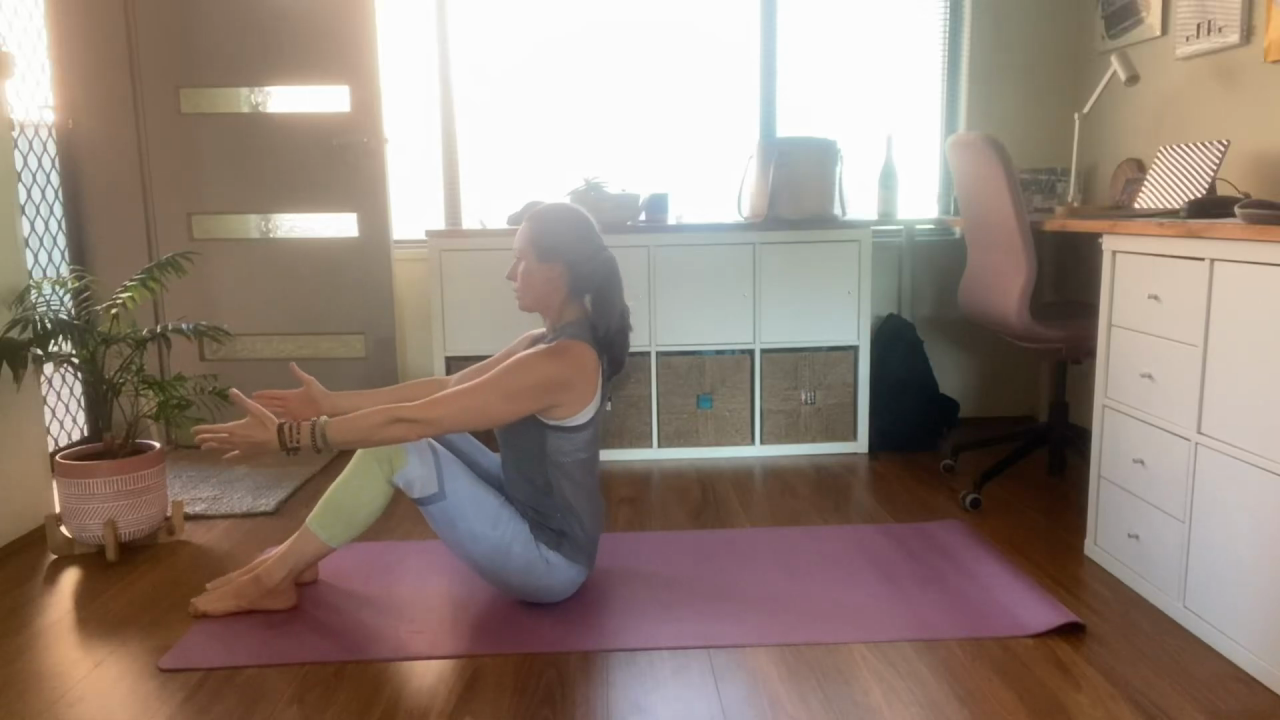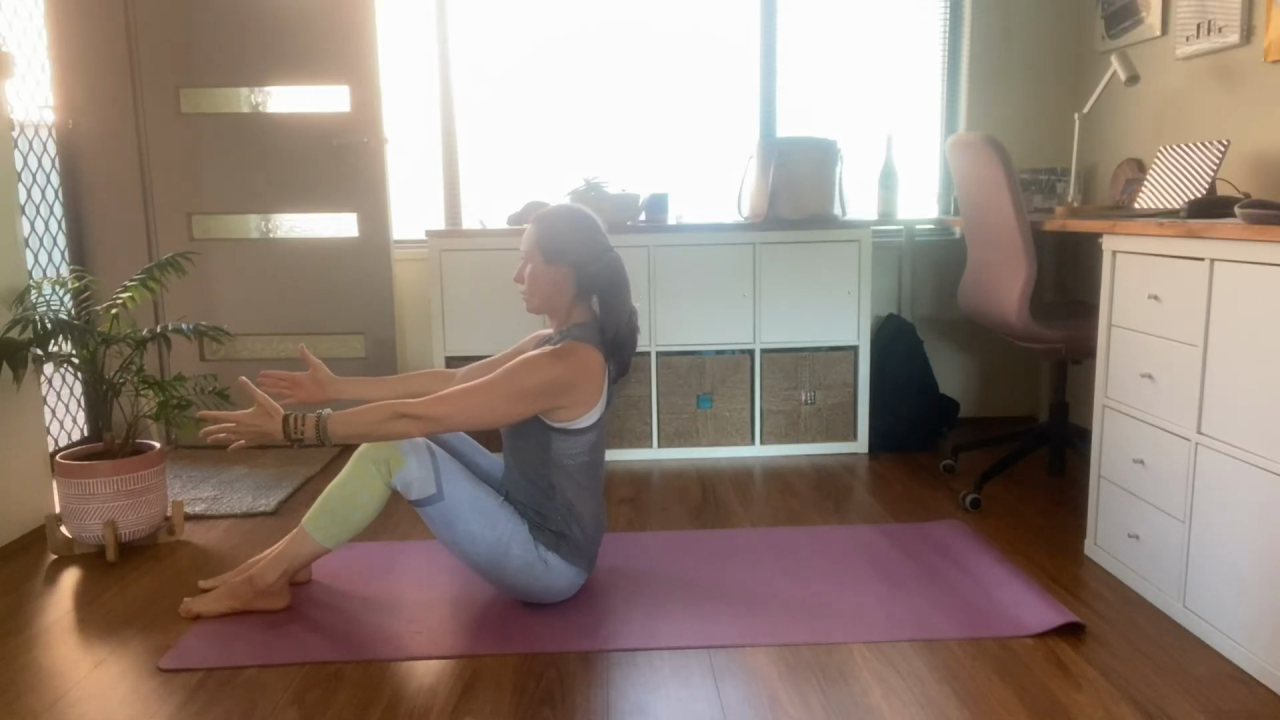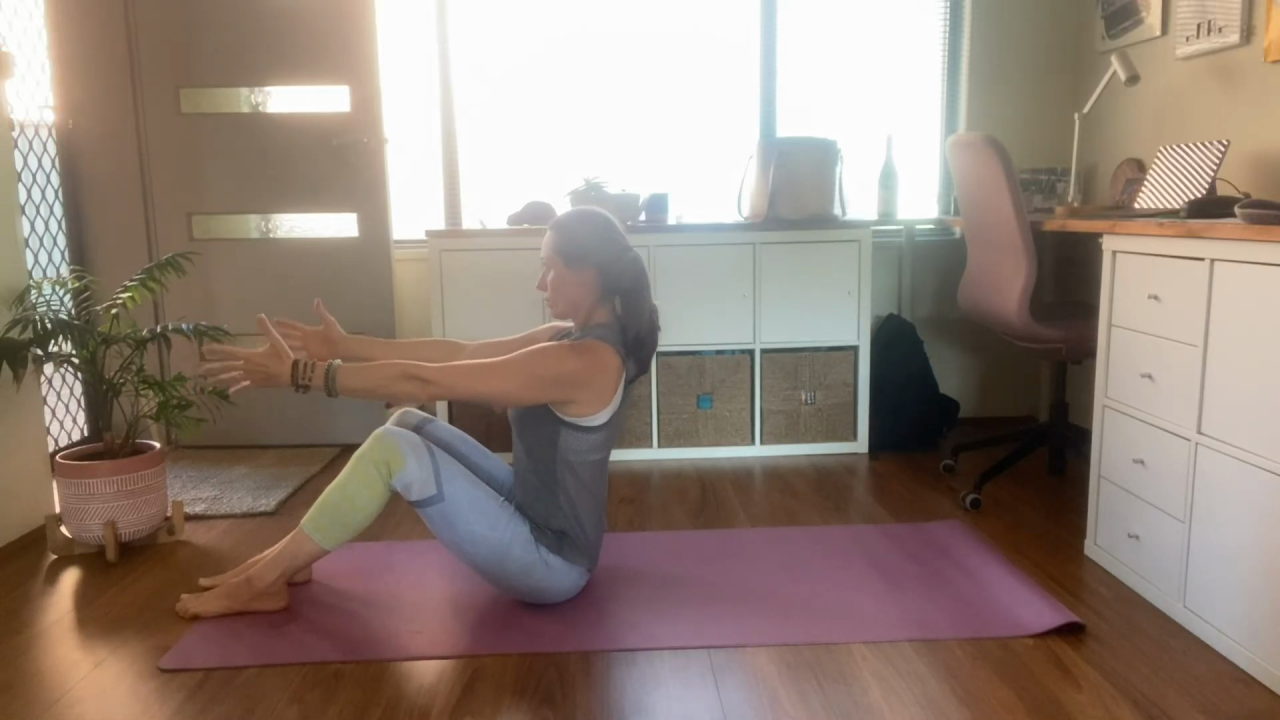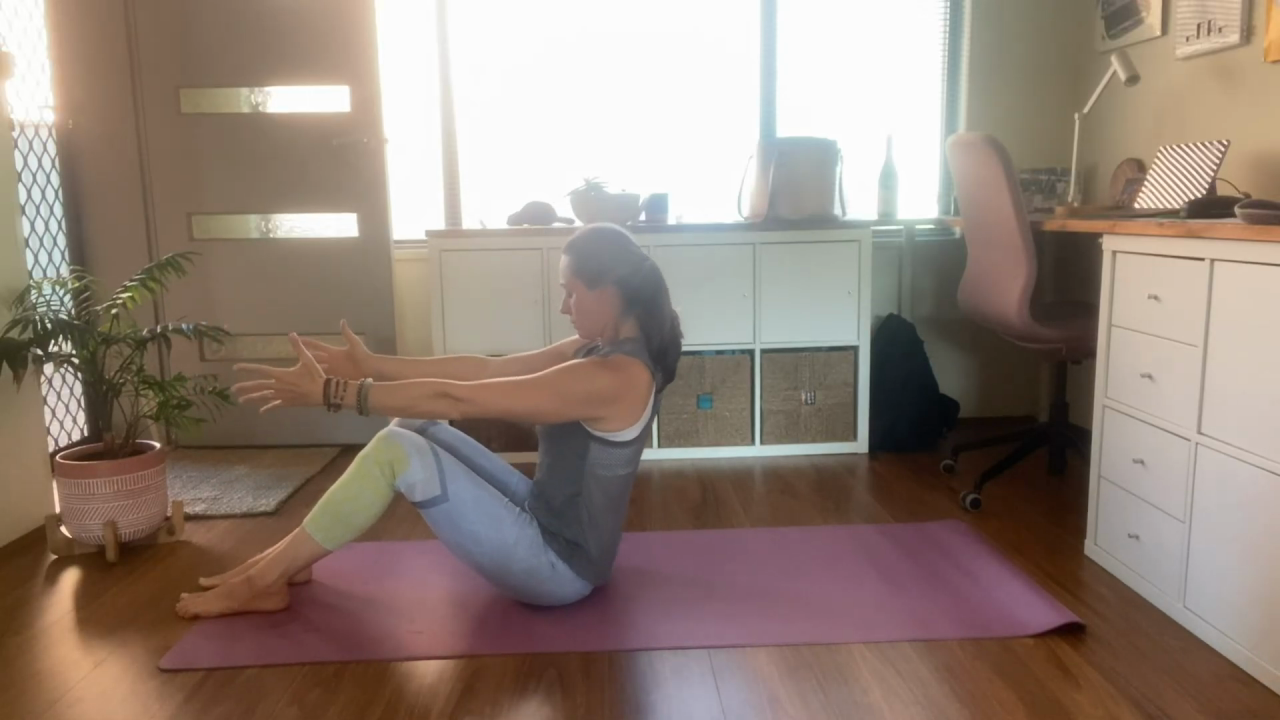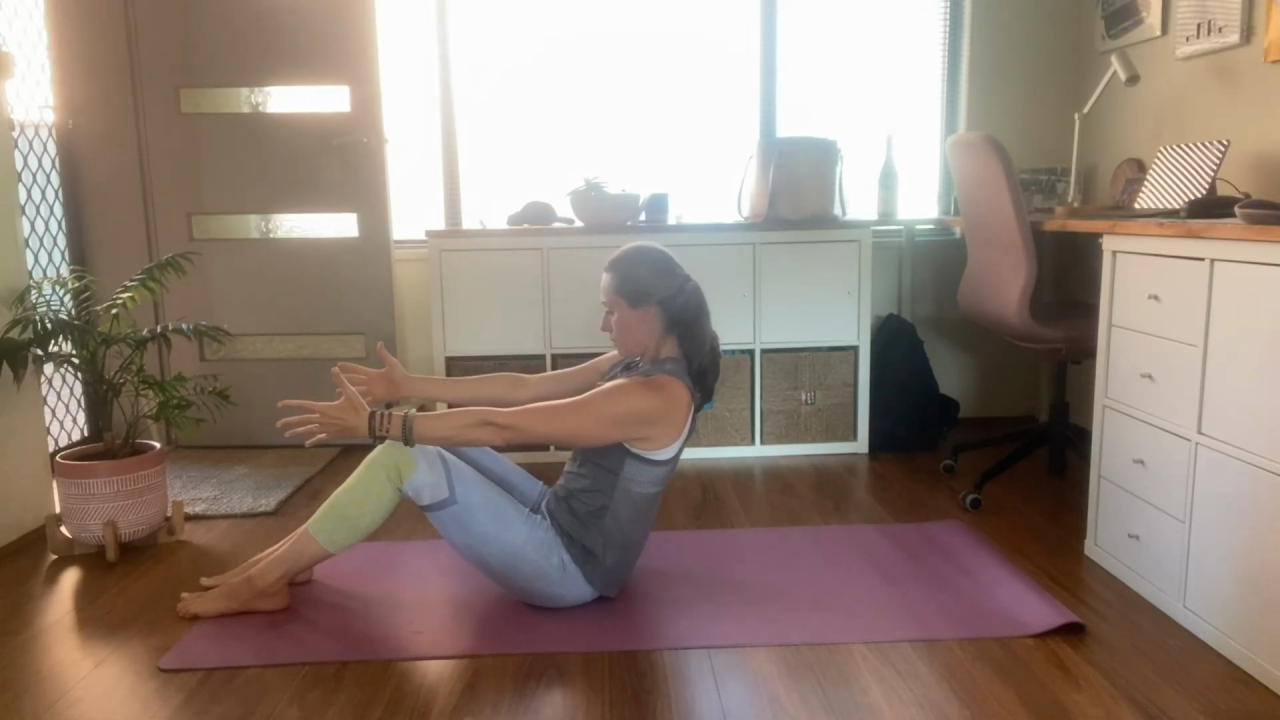
dt=1s
person 1, frame 1
left shoulder: (558, 363)
right shoulder: (555, 344)
left elbow: (408, 419)
right elbow: (447, 388)
left wrist: (284, 436)
right wrist: (330, 402)
left hip: (549, 560)
right hip: (538, 522)
left knee: (397, 448)
right knee: (417, 430)
left ankle: (271, 580)
right ankle: (290, 560)
person 1, frame 2
left shoulder: (564, 365)
right shoulder: (561, 344)
left elbow: (414, 415)
right elbow: (451, 382)
left wrist: (289, 427)
right wrist: (335, 387)
left hip: (549, 561)
right hip: (536, 520)
left knee: (394, 450)
right knee: (409, 437)
left ankle: (264, 582)
right ankle: (283, 560)
person 1, frame 3
left shoulder: (580, 362)
right shoulder: (577, 340)
left elbow: (426, 382)
right elbow: (460, 354)
left wrist: (298, 372)
right wrist: (344, 345)
left hip: (551, 562)
right hip: (537, 519)
left knee: (391, 450)
right knee: (408, 425)
left ankle: (262, 583)
right ankle: (284, 560)
person 1, frame 4
left shoulder: (612, 378)
right shoulder: (602, 350)
left elbow: (457, 401)
right elbow: (488, 370)
left wrist: (330, 392)
right wrist: (373, 364)
left hip: (559, 565)
right hip: (548, 523)
left knee: (395, 453)
right knee: (413, 431)
left ankle: (261, 584)
right ankle: (283, 560)
person 1, frame 5
left shoulder: (654, 398)
right shoulder: (639, 366)
left elbow: (500, 427)
right elbow: (525, 388)
left wrist: (373, 423)
right wrist: (409, 386)
left hip: (571, 568)
right hip: (560, 525)
left knee: (404, 459)
right knee: (422, 439)
left ankle: (262, 583)
right ankle: (285, 559)
